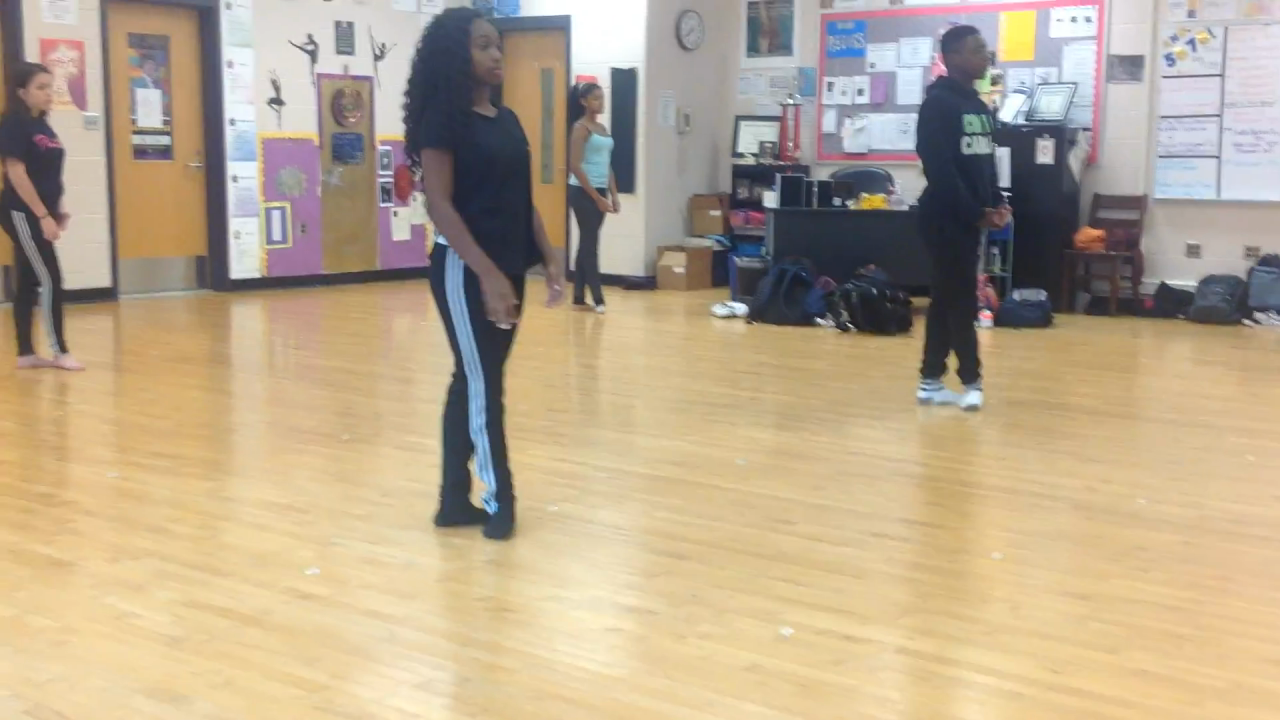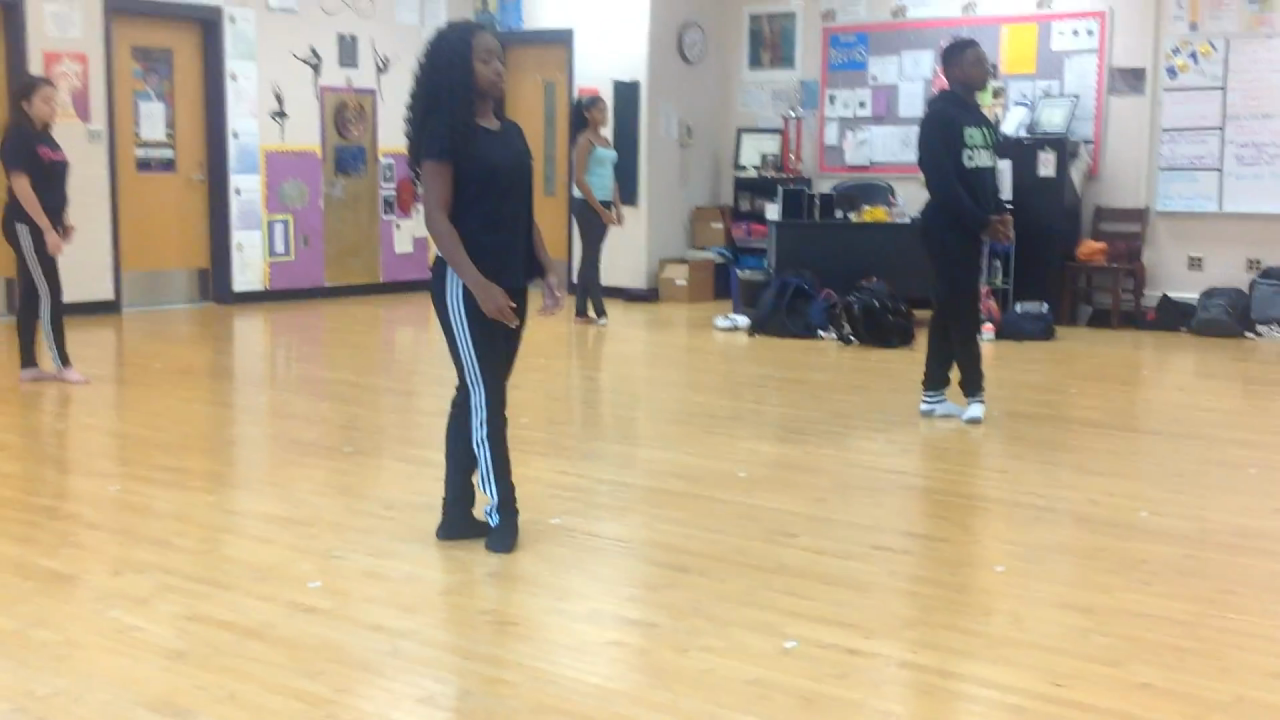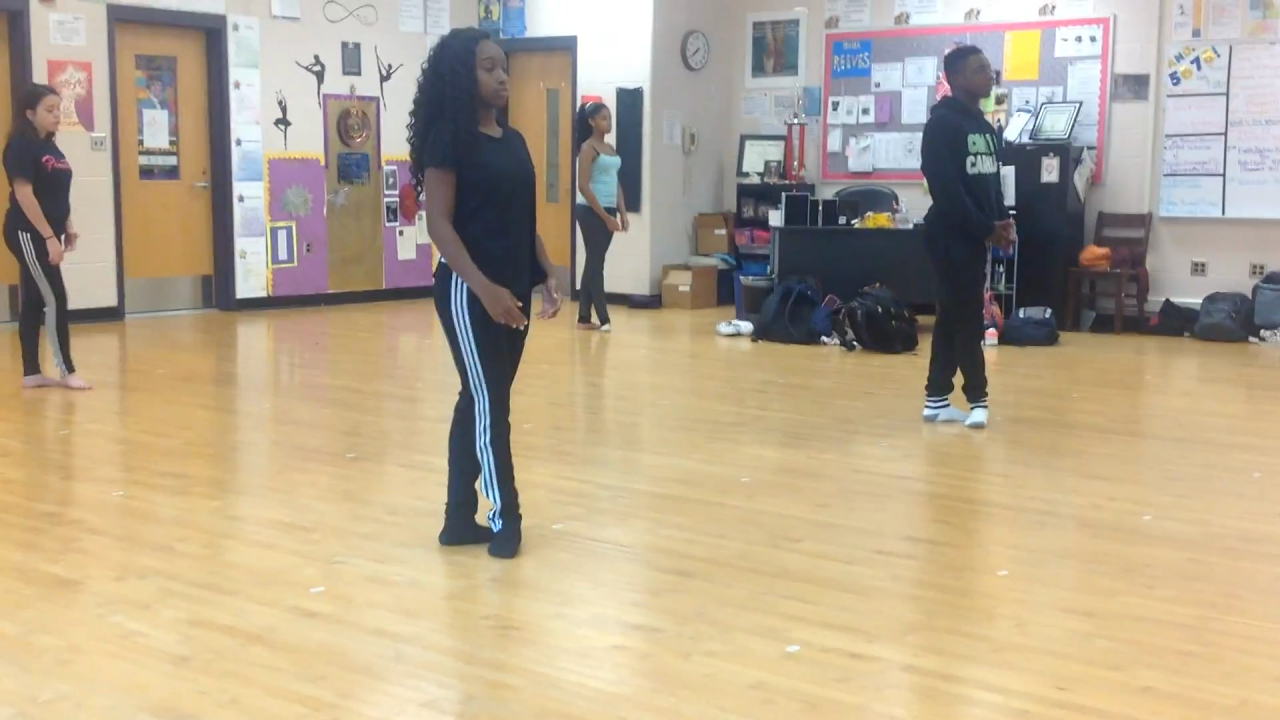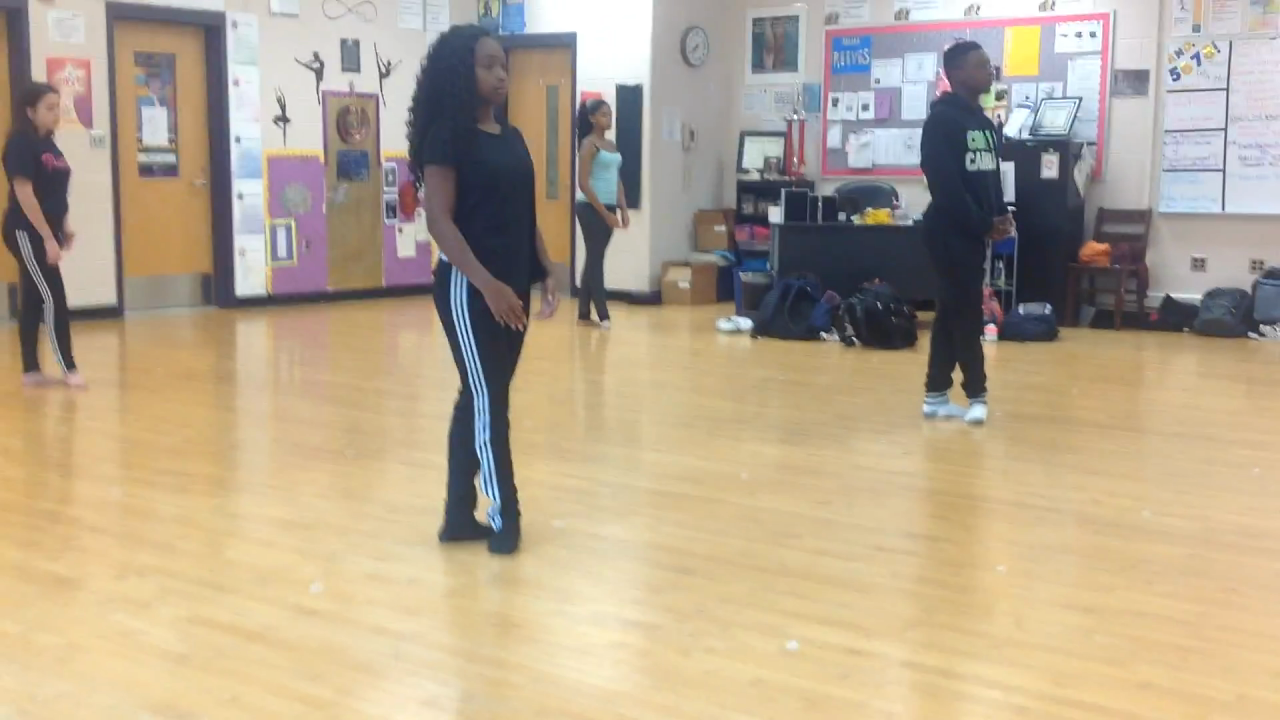
dt=0.2s
person 1, frame 1
left shoulder: (506, 119)
right shoulder: (442, 117)
right elbow: (439, 203)
left wrist: (547, 257)
right wrist: (484, 272)
left hip: (506, 269)
right hip: (465, 269)
left knee: (473, 381)
right knee: (482, 381)
left ankle: (455, 500)
right ankle: (498, 500)
person 1, frame 2
left shoulder: (511, 132)
right shoulder: (445, 130)
right elbow: (437, 216)
left wrist: (546, 269)
right wrist: (478, 284)
left hip: (509, 282)
right hip: (466, 284)
left knee: (477, 396)
right knee: (484, 396)
left ankle: (457, 512)
right ankle: (501, 513)
person 1, frame 3
left shoulder: (513, 139)
right shoulder: (448, 139)
right elbow: (439, 222)
left wrist: (545, 273)
right wrist: (483, 287)
left hip: (513, 288)
right hip: (468, 289)
left knee: (479, 402)
right knee: (488, 403)
left ankle: (459, 518)
right ankle: (504, 518)
person 1, frame 4
left shoulder: (511, 137)
right shoulder: (448, 136)
right elbow: (440, 219)
left wrist: (543, 273)
right wrist: (486, 284)
left hip: (512, 284)
right hip: (469, 285)
left knee: (481, 398)
right knee: (487, 398)
left ankle: (459, 515)
right ankle: (503, 515)
person 2, frame 1
left shoulder: (978, 106)
right shoulder: (938, 103)
left elbow: (986, 161)
right elbow: (938, 167)
left wrist: (995, 203)
right wrist: (975, 212)
left hip: (970, 216)
right hip: (946, 216)
left knee: (947, 297)
right knee: (960, 297)
left ankle: (931, 380)
right ankle: (970, 381)
person 2, frame 2
left shoulder: (980, 118)
right shoulder: (939, 116)
left elbow: (987, 174)
right elbow: (941, 180)
left wrist: (998, 214)
right wrist: (981, 222)
left hip: (971, 228)
right hip: (948, 228)
left knee: (950, 310)
right knee: (963, 311)
left ankle: (934, 393)
right ankle: (973, 394)
person 2, frame 3
left shoulder: (983, 125)
right shoulder: (942, 123)
left elbow: (991, 179)
right elbow: (945, 186)
left wrist: (1000, 219)
right wrist: (985, 227)
left hip: (975, 234)
right hip: (951, 234)
left knee: (954, 315)
right knee: (967, 316)
left ankle: (937, 398)
right ankle: (977, 399)
person 2, frame 4
left shoulder: (982, 120)
right shoulder: (942, 119)
left elbow: (990, 175)
right elbow: (945, 182)
left wrist: (1000, 216)
right wrist: (983, 223)
left hip: (975, 230)
right hip: (951, 230)
left knee: (954, 311)
right knee: (966, 311)
left ankle: (936, 394)
right ankle: (976, 394)
person 3, frame 1
left shoulder: (43, 126)
left wrist: (58, 209)
right wrist: (43, 215)
left hip: (38, 214)
left knee: (29, 282)
right knee: (49, 279)
left ankle: (26, 353)
right ankle: (60, 352)
person 3, frame 2
left shoulder: (46, 138)
left wrist: (63, 221)
right wrist: (47, 228)
left hip: (42, 227)
right hip: (26, 226)
left knee: (32, 294)
right knee: (49, 293)
left ankle: (29, 366)
right ankle: (62, 365)
person 3, frame 3
left shoulder: (50, 147)
left wrist: (67, 228)
right wrist: (50, 237)
left hip: (45, 235)
right hip: (28, 234)
left knee: (35, 302)
right knee: (55, 300)
left ankle: (32, 373)
right ankle: (67, 371)
person 3, frame 4
left shoulder: (49, 145)
left wrist: (64, 228)
right wrist: (48, 236)
left hip: (45, 232)
right hip: (27, 233)
left knee: (34, 300)
right knee: (53, 299)
left ankle: (31, 370)
right ankle: (69, 369)
person 4, frame 1
left shoulder: (602, 128)
right shoulder: (580, 127)
right elbow: (575, 166)
left wrist: (613, 194)
right wrist: (596, 196)
left hip: (599, 192)
right hip: (583, 192)
left knee: (587, 244)
right knee: (590, 244)
left ankle: (579, 297)
right ankle: (598, 299)
person 4, frame 2
left shoulder: (605, 141)
right shoulder: (584, 140)
right elbow: (579, 179)
left wrist: (616, 206)
right wrist: (600, 209)
left hip: (603, 205)
right hip: (587, 205)
left knee: (590, 256)
right knee: (592, 257)
left ankle: (581, 311)
right ankle: (600, 312)
person 4, frame 3
left shoulder: (610, 148)
right shoulder: (588, 148)
right elbow: (583, 186)
left wrist: (622, 213)
right wrist: (605, 216)
left hip: (608, 212)
right hip: (591, 211)
left knee: (594, 263)
right knee: (596, 263)
left ankle: (584, 318)
right ankle: (603, 318)
person 4, frame 4
left shoulder: (611, 144)
right shoulder: (589, 144)
left elbow: (616, 179)
right elbow: (583, 182)
left wrist: (623, 209)
right wrist: (604, 212)
left hip: (607, 208)
right hip: (591, 208)
left knee: (594, 259)
right knee: (595, 258)
left ankle: (585, 313)
right ankle: (602, 315)
